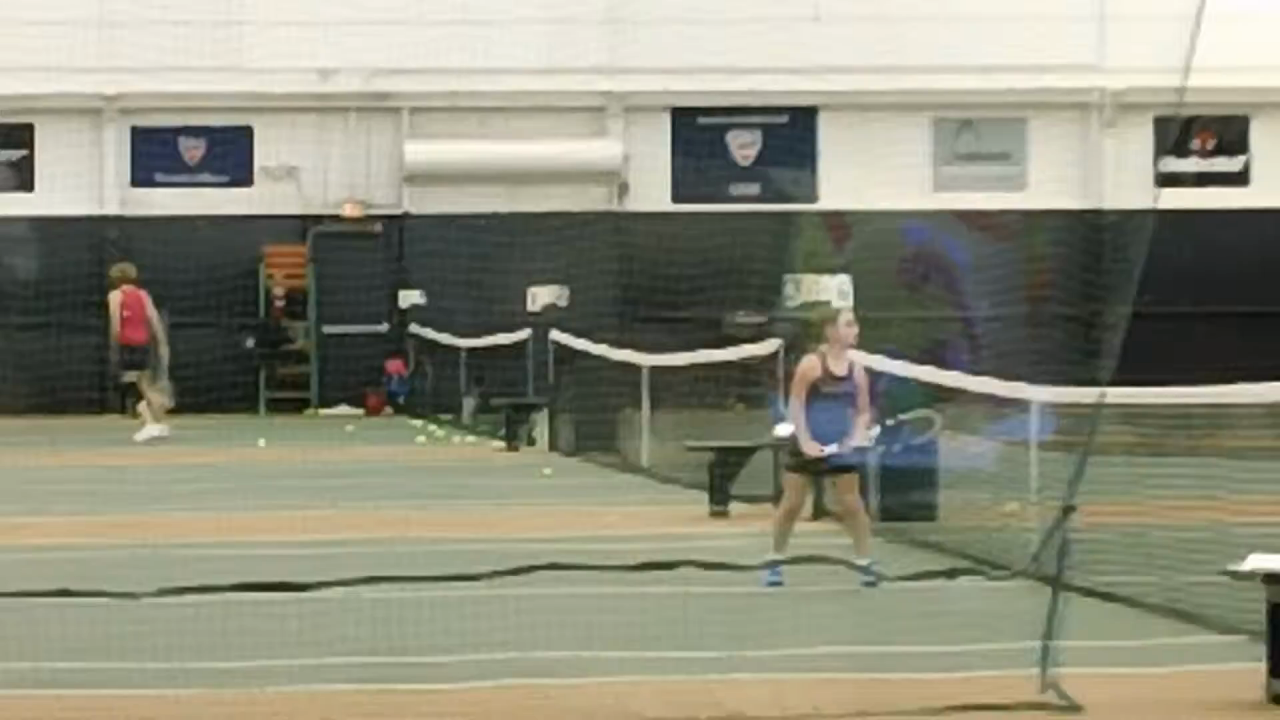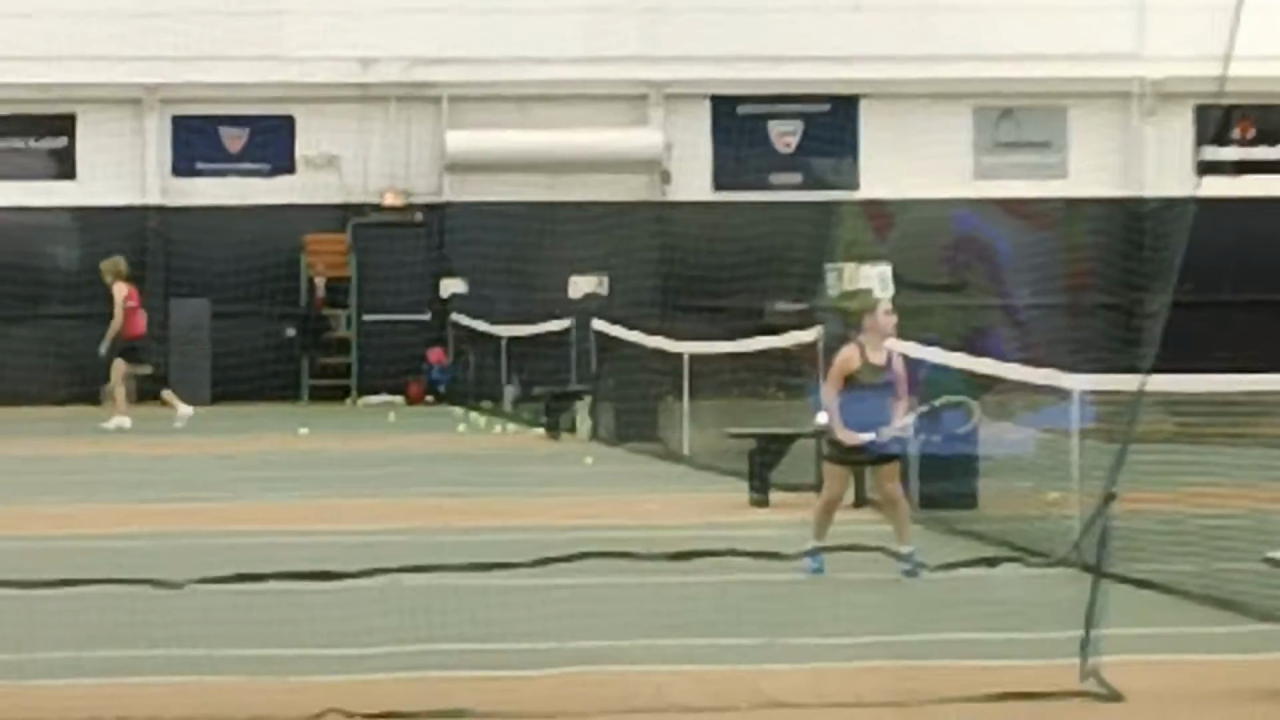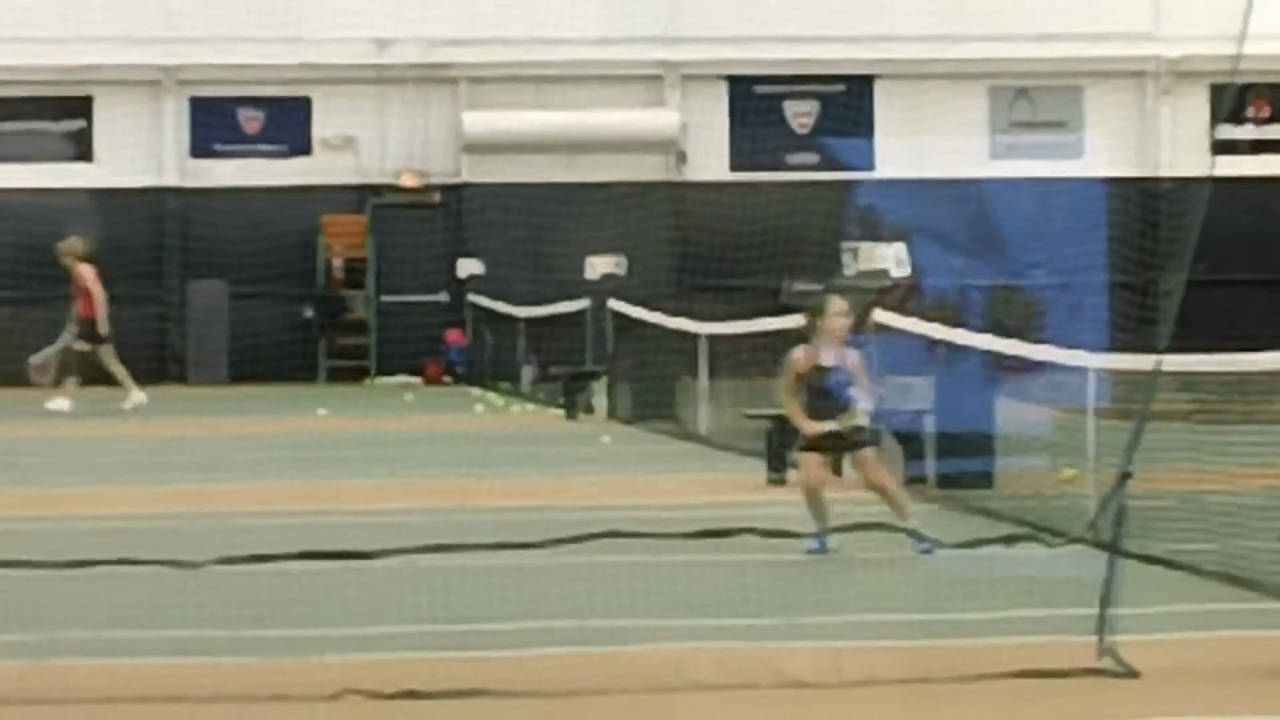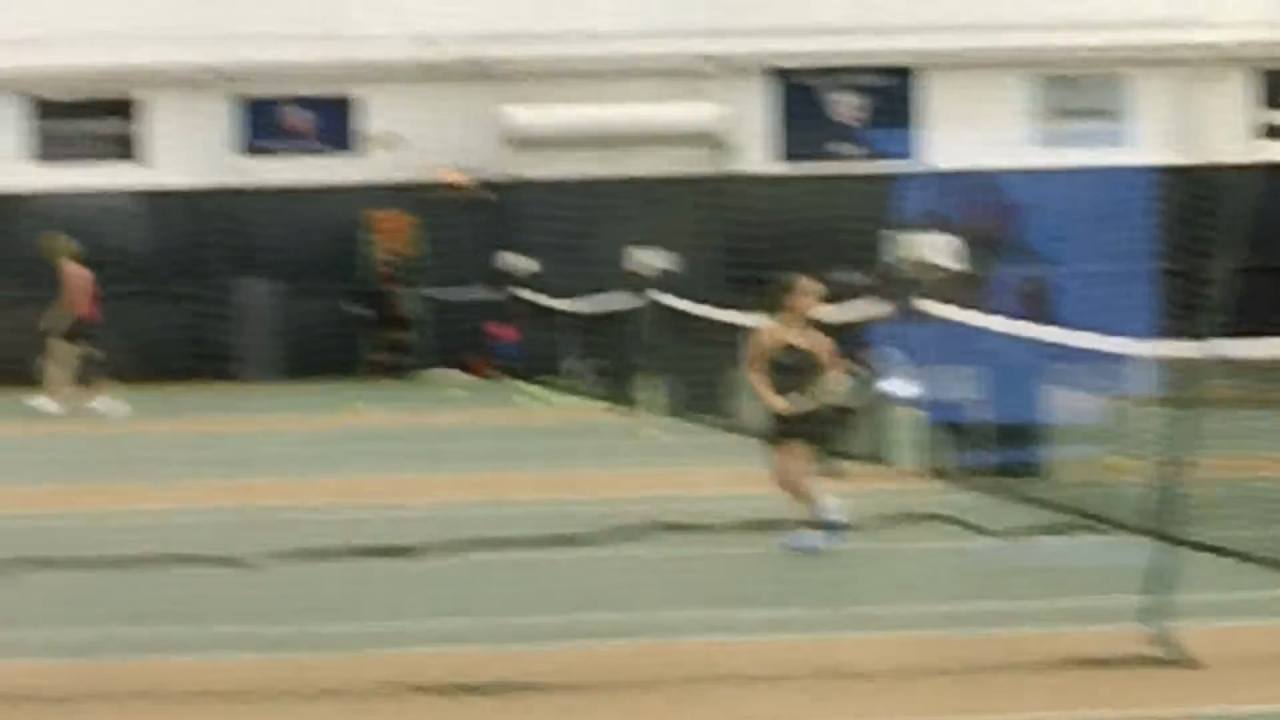
dt=0.4s
person 1, frame 1
left shoulder: (857, 371)
right shoulder: (811, 364)
left elbow: (863, 411)
right elbow: (795, 405)
left wrist: (857, 436)
right wrist: (805, 441)
left hip: (842, 447)
right hip: (809, 446)
left knee: (852, 505)
right knee: (791, 505)
left ankle: (865, 562)
right ankle: (775, 561)
person 1, frame 2
left shoulder: (895, 361)
right shoulder: (849, 355)
left elbow: (902, 398)
right elbow: (828, 395)
left wrist: (896, 423)
right wrist: (839, 431)
left hip: (881, 437)
right hip: (847, 437)
left knee: (892, 495)
right knee: (832, 496)
left ankle: (906, 551)
right ankle: (816, 549)
person 1, frame 3
left shoulder: (851, 356)
right shoulder: (800, 357)
left elbow: (865, 392)
right elbow: (786, 393)
left wrist: (859, 414)
right wrist: (803, 423)
left hip: (853, 428)
right hip: (817, 431)
left knee: (879, 482)
right knee: (809, 482)
left ankle: (914, 530)
right ankle: (822, 532)
person 1, frame 4
left shoulder: (817, 341)
right shoulder: (768, 335)
left elbow: (833, 374)
right elbow: (753, 371)
left wrist: (820, 394)
right wrist: (772, 400)
left hip: (808, 414)
right hip: (784, 415)
left knee: (791, 474)
right knee: (783, 476)
right ankle: (824, 507)
